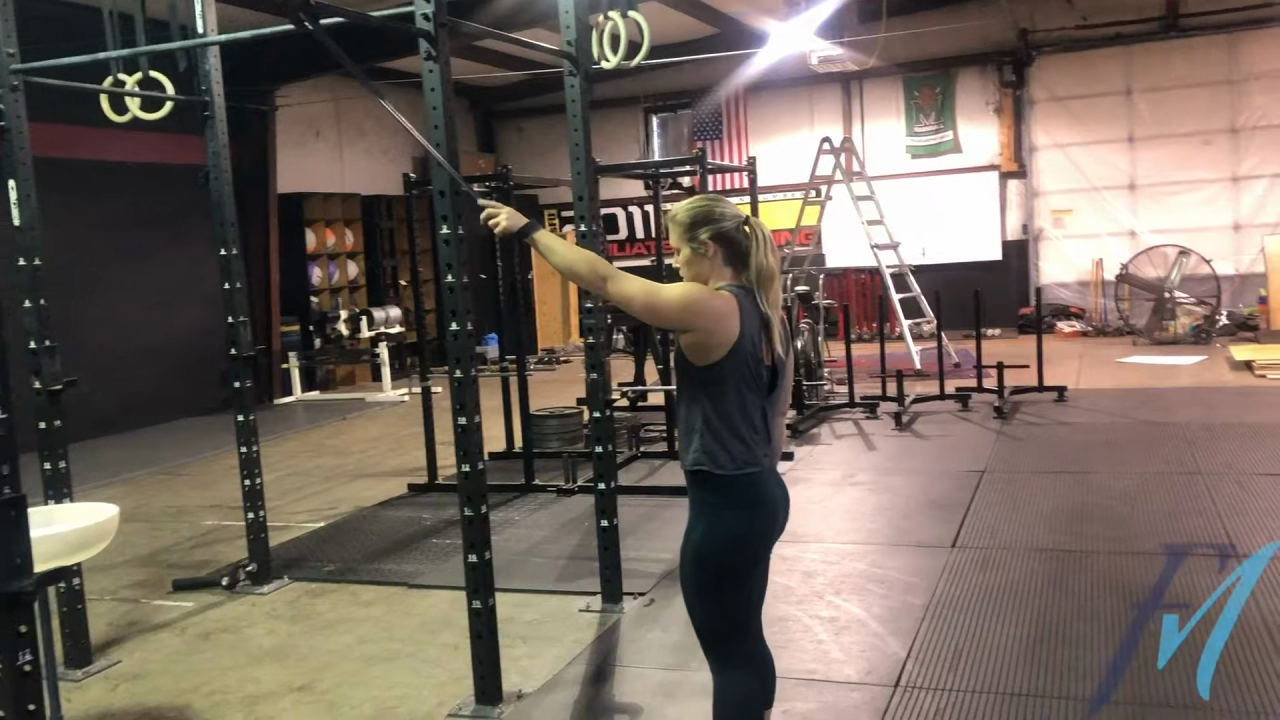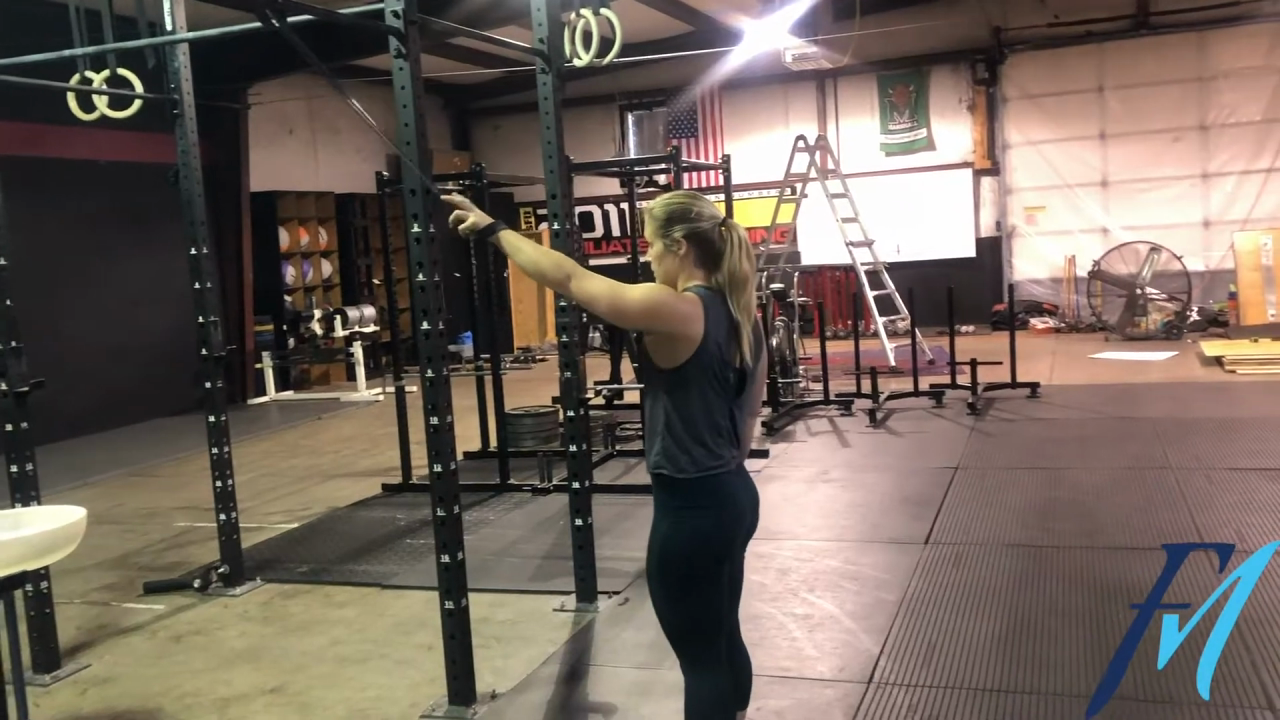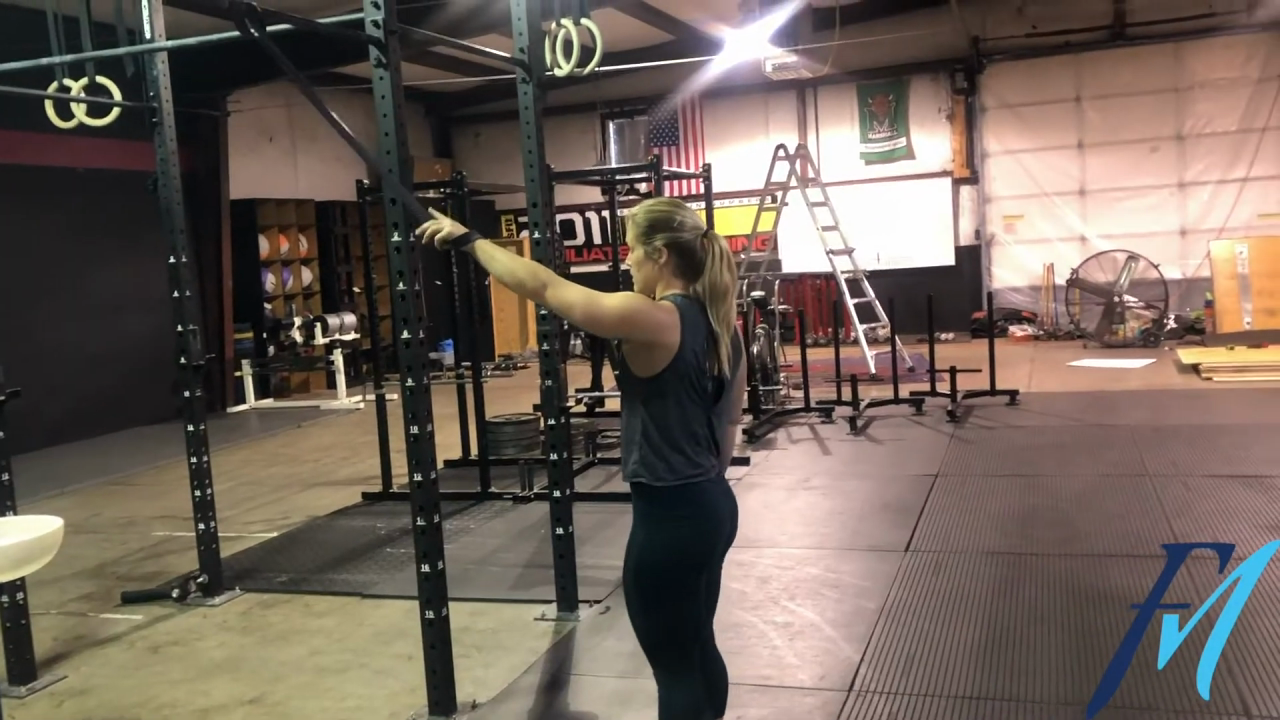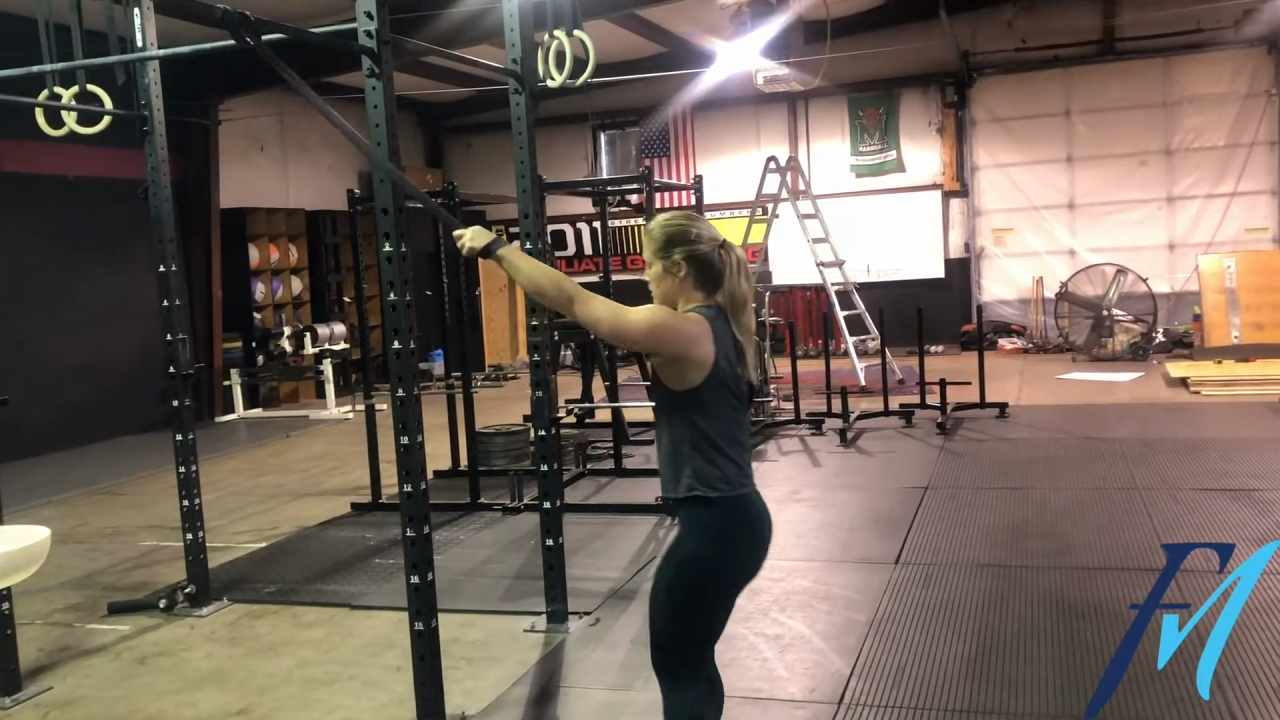
dt=0.4s
person 1, frame 1
left shoulder: (709, 308)
right shoulder: (763, 312)
left elbow: (603, 278)
left wrist: (528, 229)
left hip: (724, 505)
right hip: (761, 496)
left knee: (729, 657)
right knee: (744, 642)
person 1, frame 2
left shoulder: (674, 311)
right shoulder: (741, 315)
left elbow: (568, 278)
left wrist: (493, 228)
left hip: (690, 507)
right hip: (733, 496)
left knee: (701, 657)
right knee: (722, 640)
person 1, frame 3
left shoulder: (652, 319)
right shoulder: (720, 323)
left elbow: (543, 286)
left wrist: (468, 239)
left hip: (669, 516)
right hip: (712, 506)
left knee: (675, 667)
right knee: (697, 649)
person 1, frame 4
left shoulder: (681, 332)
right shoulder: (727, 329)
left elbow: (569, 298)
left wrist: (495, 248)
left hip: (713, 526)
right hip: (739, 517)
left knee: (678, 674)
right knee: (691, 661)
